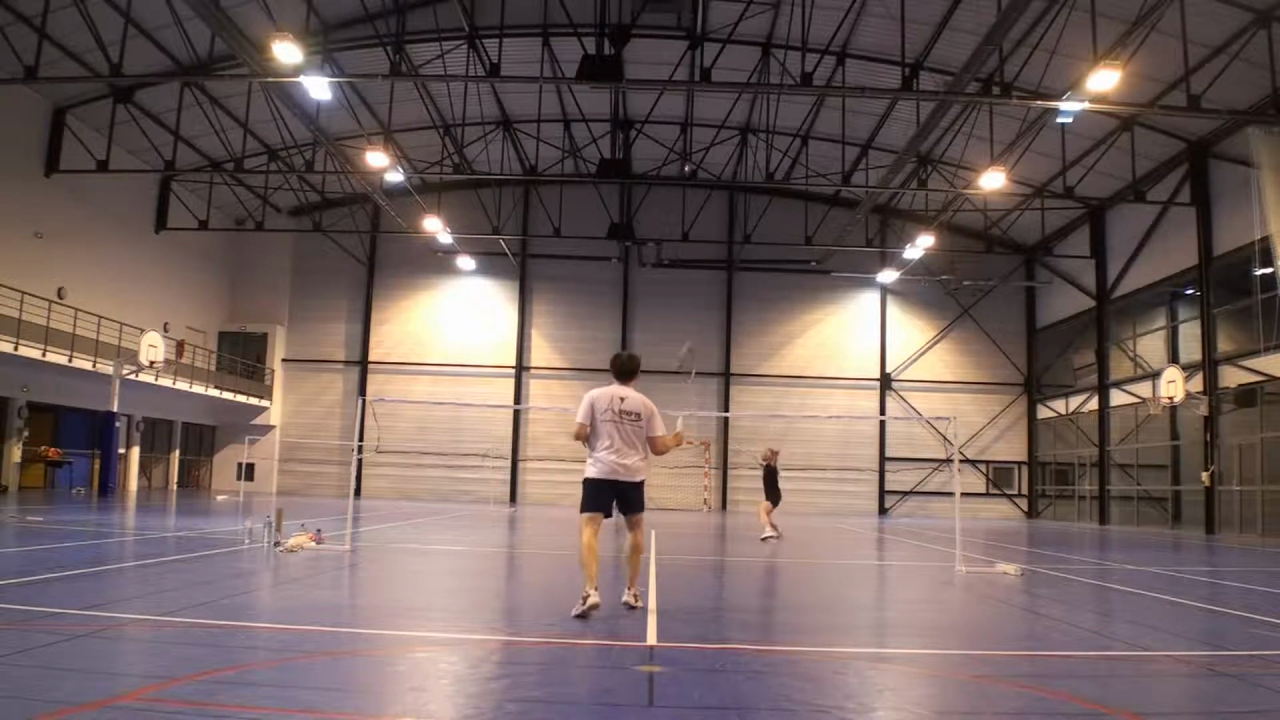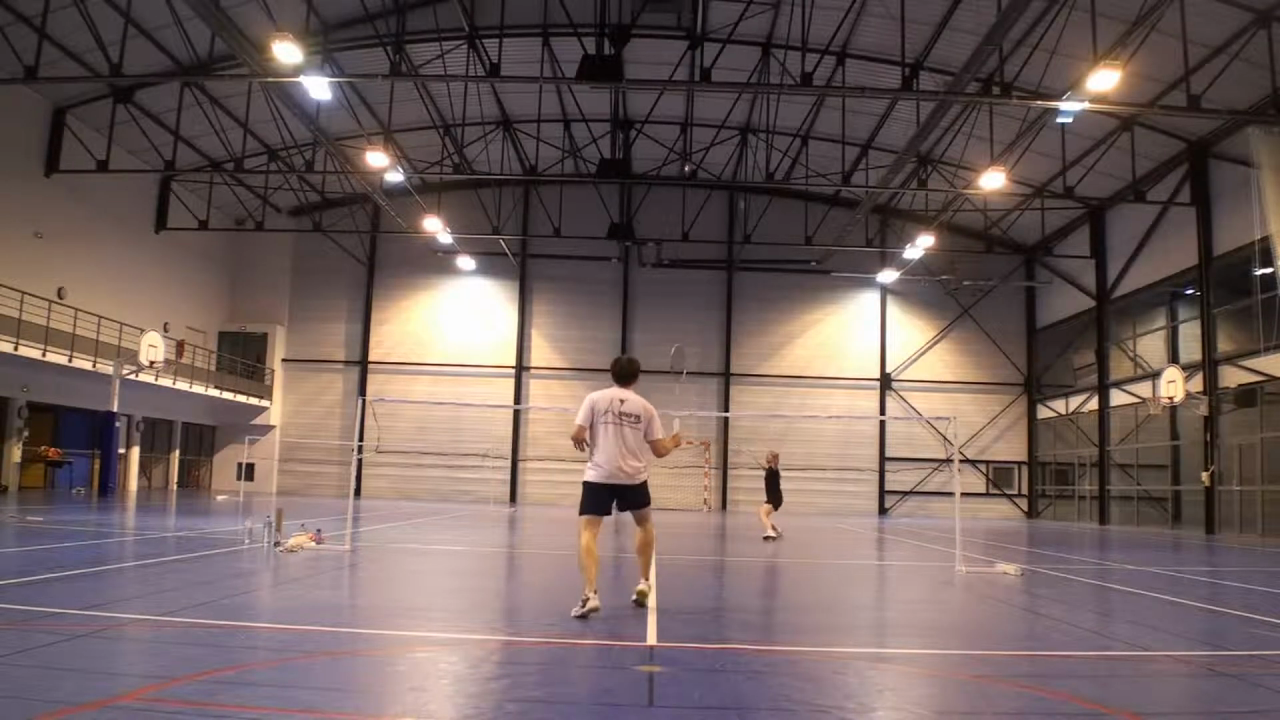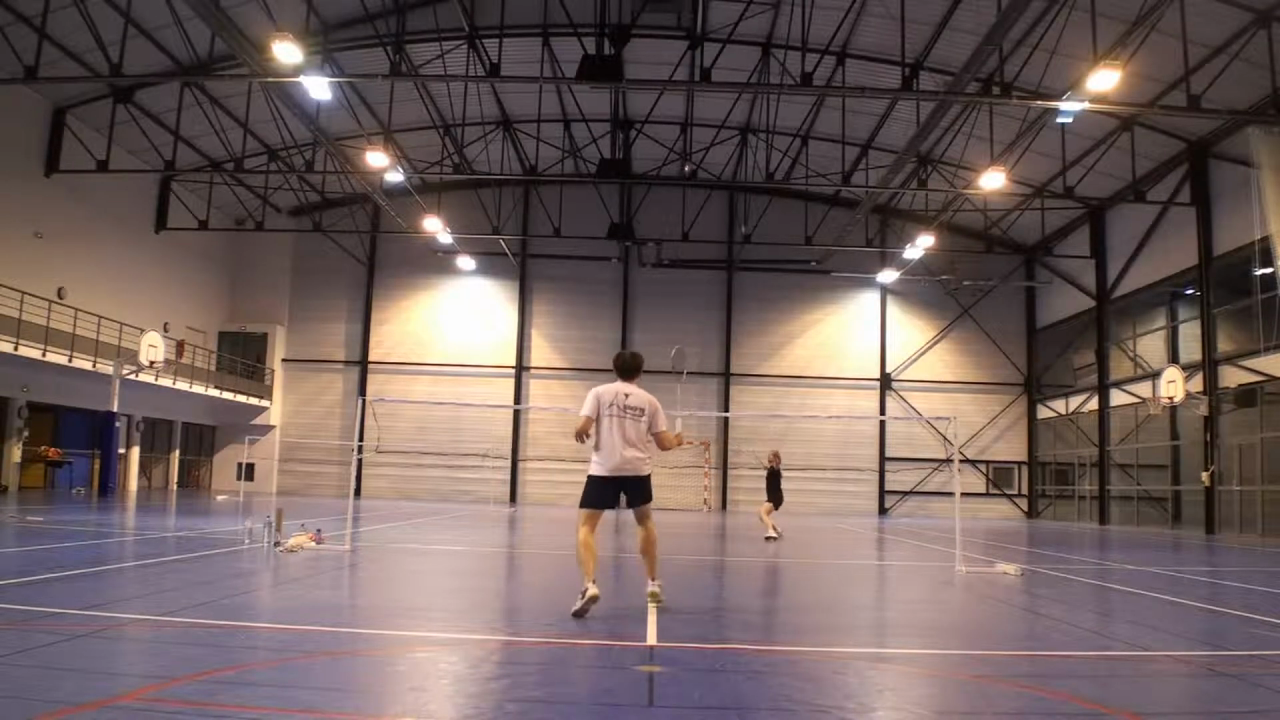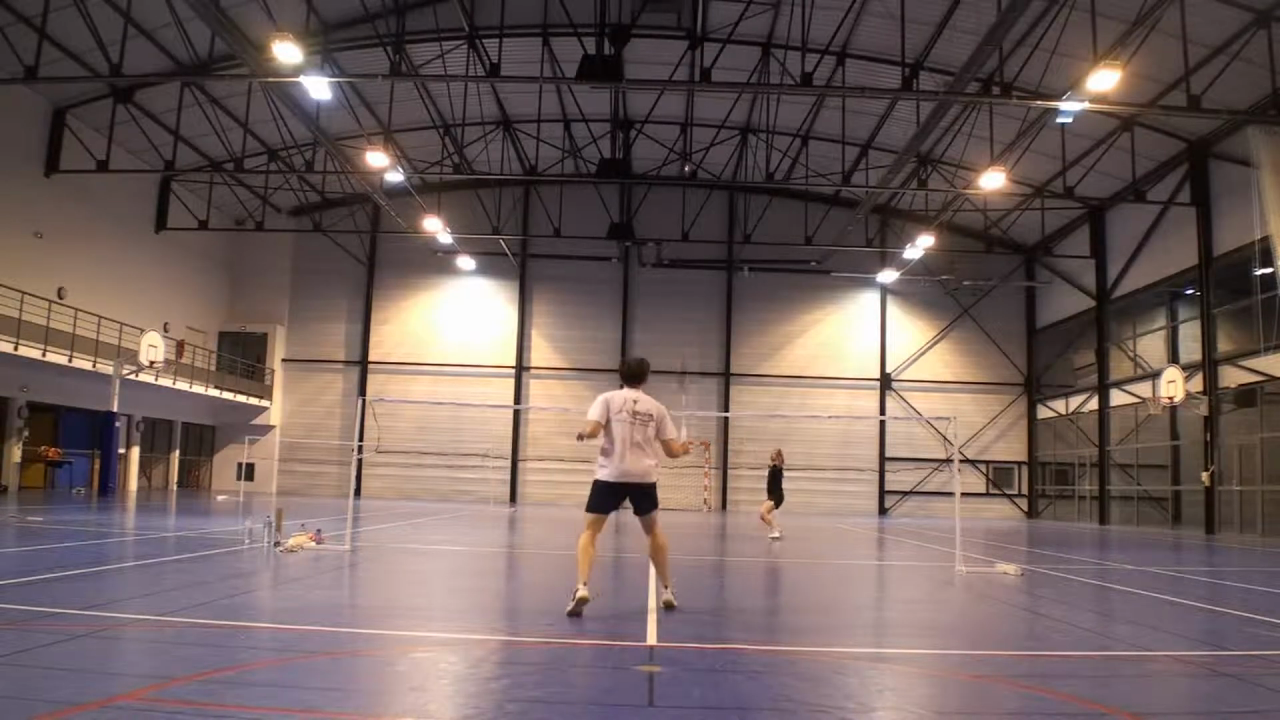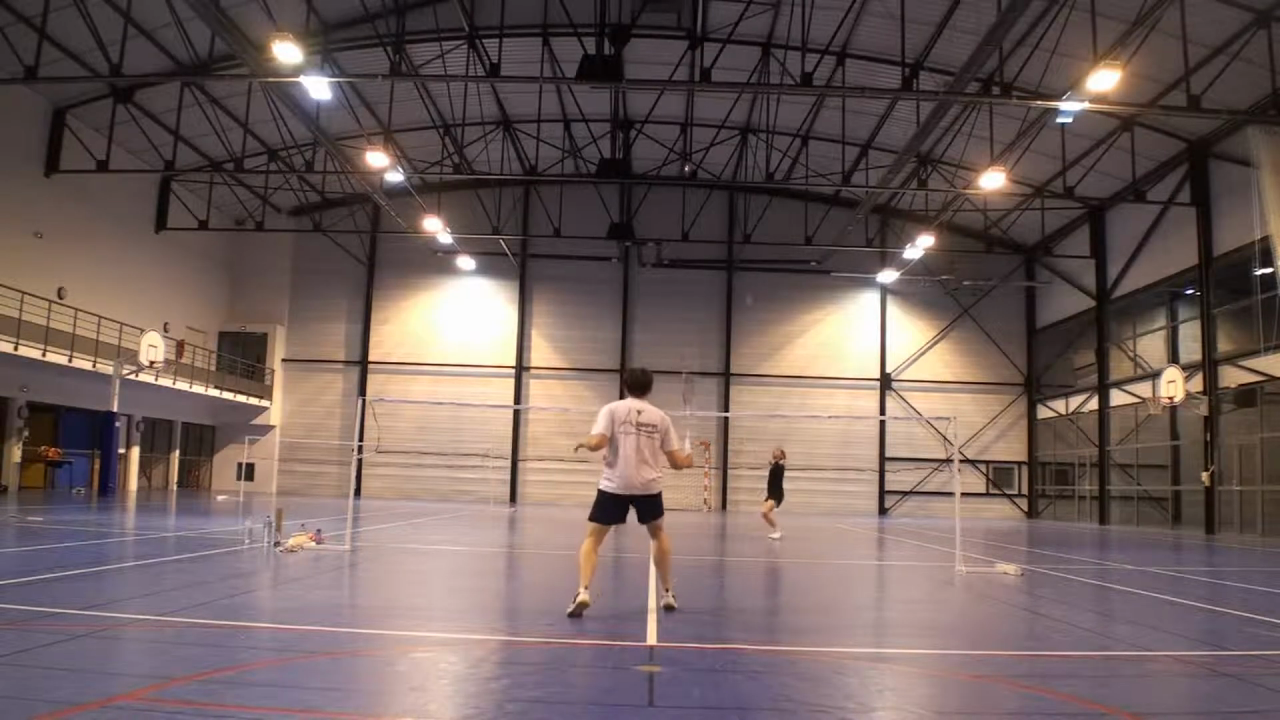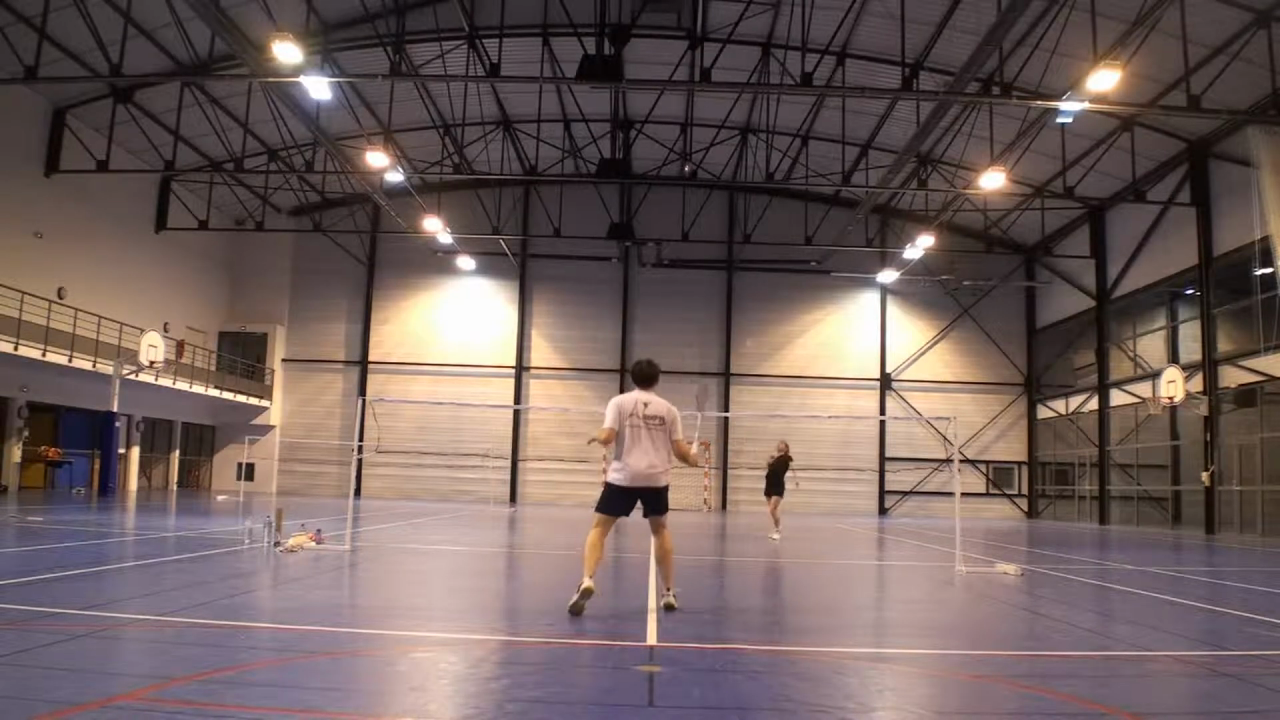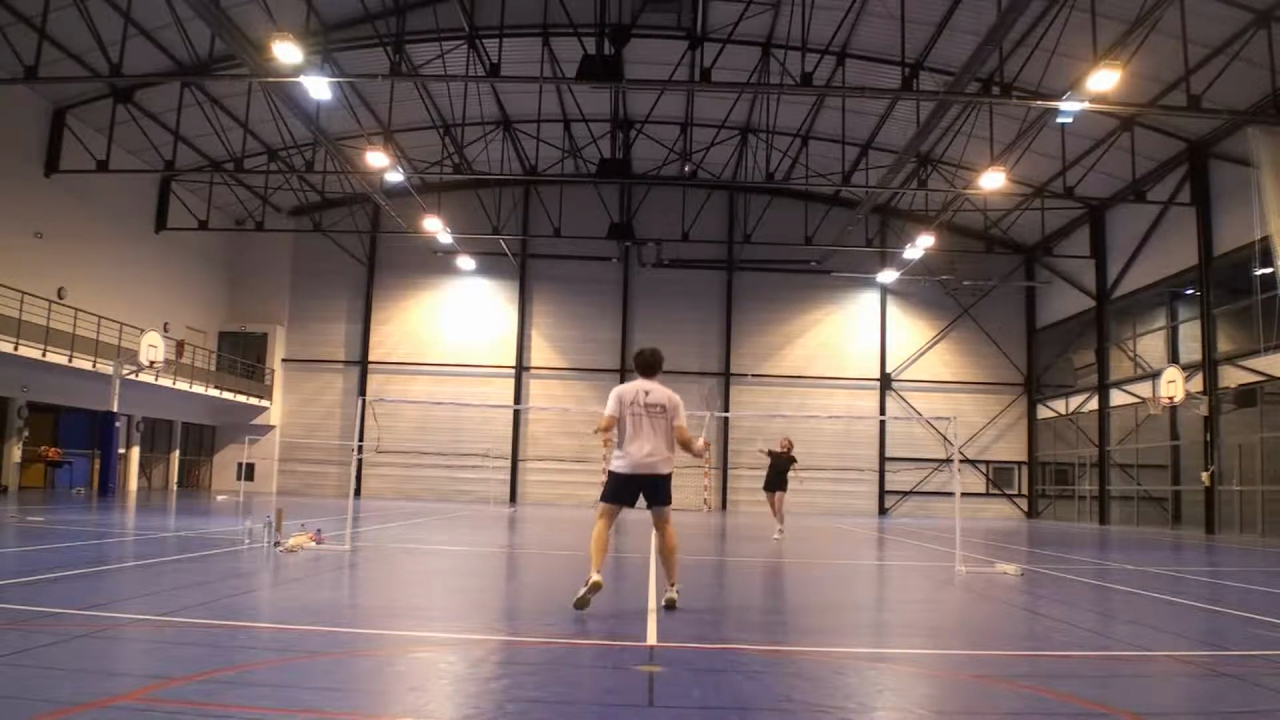
dt=0.1s
person 1, frame 1
left shoulder: (595, 396)
right shoulder: (646, 404)
left elbow: (579, 433)
right elbow: (658, 448)
left wrist: (590, 437)
right wrist: (674, 441)
left hip: (599, 473)
right hip: (632, 475)
left knee: (589, 531)
right knee: (635, 529)
left ankle: (591, 592)
right ankle: (631, 591)
person 1, frame 2
left shoulder: (595, 399)
right shoulder: (645, 407)
left elbow: (577, 435)
right elbow: (659, 450)
left wrist: (579, 441)
right wrist: (673, 442)
left hip: (599, 476)
right hip: (633, 476)
left knee: (588, 533)
right knee: (645, 523)
left ankle: (591, 595)
right ankle: (643, 583)
person 1, frame 3
left shoulder: (599, 393)
right shoulder: (649, 401)
left elbow: (582, 427)
right elbow: (664, 444)
left wrist: (579, 433)
right wrist: (677, 440)
left hip: (604, 470)
right hip: (637, 470)
left knee: (586, 527)
right knee: (645, 523)
left ankle: (589, 586)
right ankle: (653, 583)
person 1, frame 4
left shoulder: (607, 399)
right shoulder: (657, 408)
left elbow: (592, 430)
right elbow: (672, 451)
left wrist: (583, 433)
right wrist: (684, 448)
left hip: (611, 476)
right hip: (644, 477)
left knee: (589, 532)
right knee: (653, 531)
left ankle: (582, 587)
right ankle: (667, 590)
person 1, frame 5
left shoulder: (612, 410)
right shoulder: (661, 418)
left elbow: (597, 443)
right elbow: (675, 461)
left wrist: (584, 444)
right wrist: (687, 461)
left hip: (614, 486)
right hip: (649, 487)
left knee: (592, 540)
right knee: (659, 535)
left ankle: (583, 591)
right ankle: (668, 594)
person 1, frame 6
left shoulder: (620, 402)
right shoulder: (669, 410)
left elbow: (607, 438)
right elbow: (681, 451)
left wrist: (595, 438)
right wrist: (692, 460)
left hip: (622, 477)
right hip: (656, 479)
left knee: (598, 530)
right knee: (661, 531)
left ankle: (587, 582)
right ankle: (668, 593)
person 1, frame 7
left shoulder: (621, 391)
right shoulder: (671, 398)
left elbow: (606, 426)
right elbow: (682, 438)
left wrist: (600, 428)
right wrist: (697, 450)
left hip: (625, 466)
right hip: (659, 468)
left knee: (603, 521)
right knee: (663, 526)
left ankle: (594, 576)
right ankle: (671, 588)
